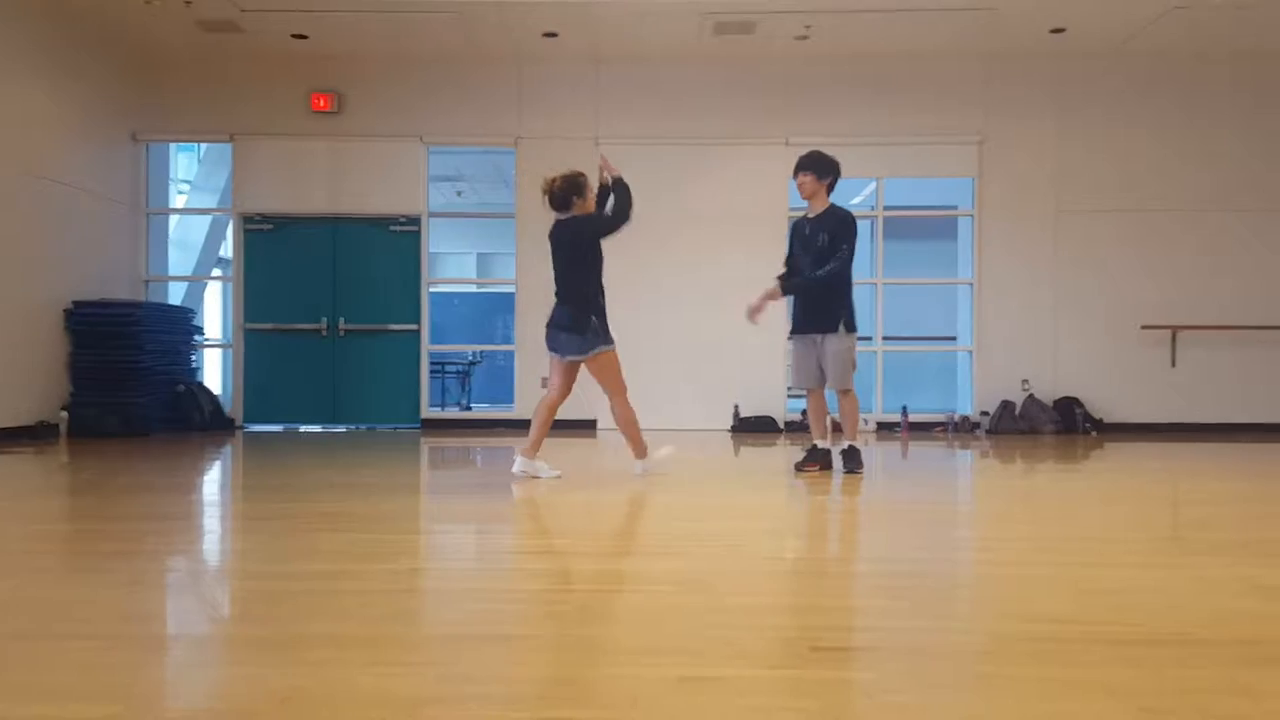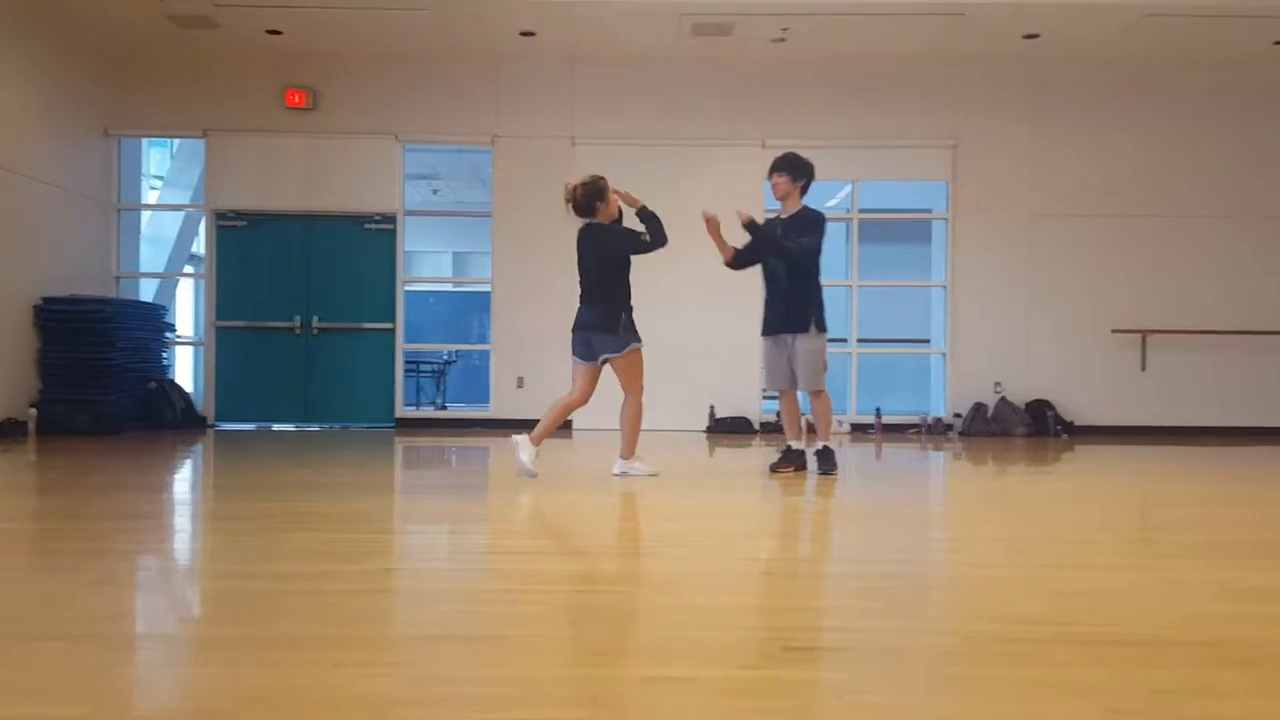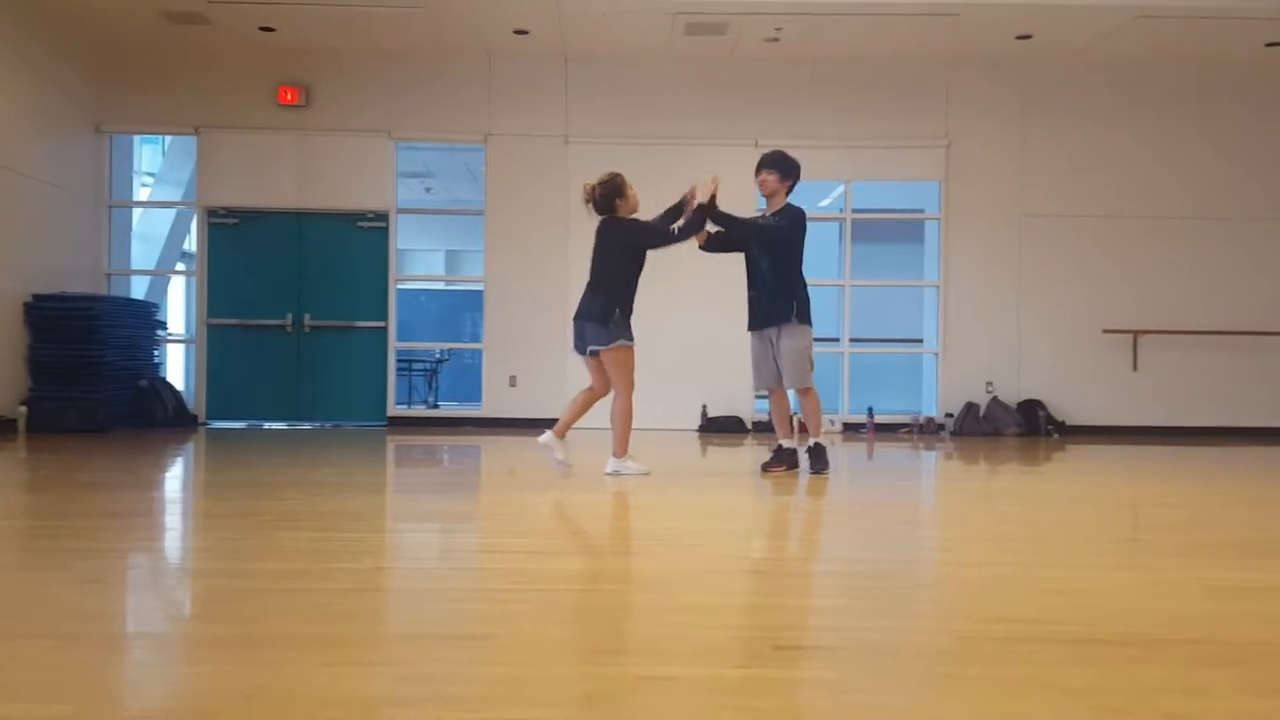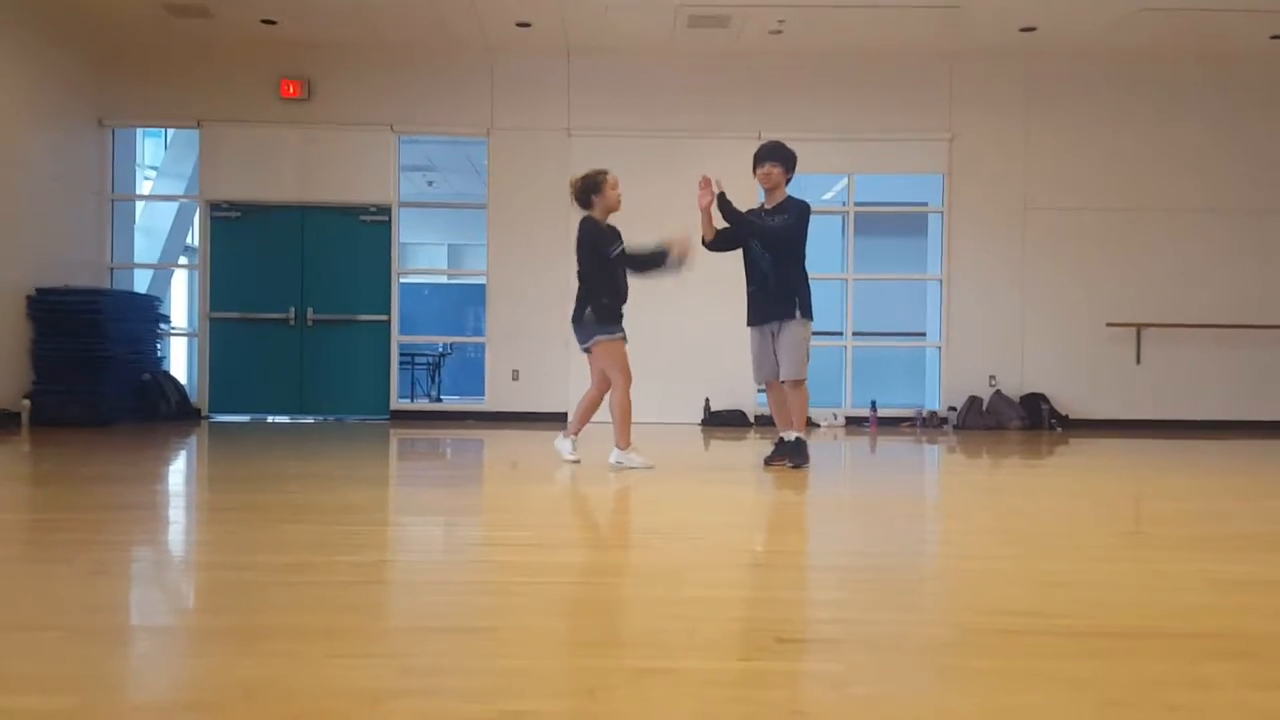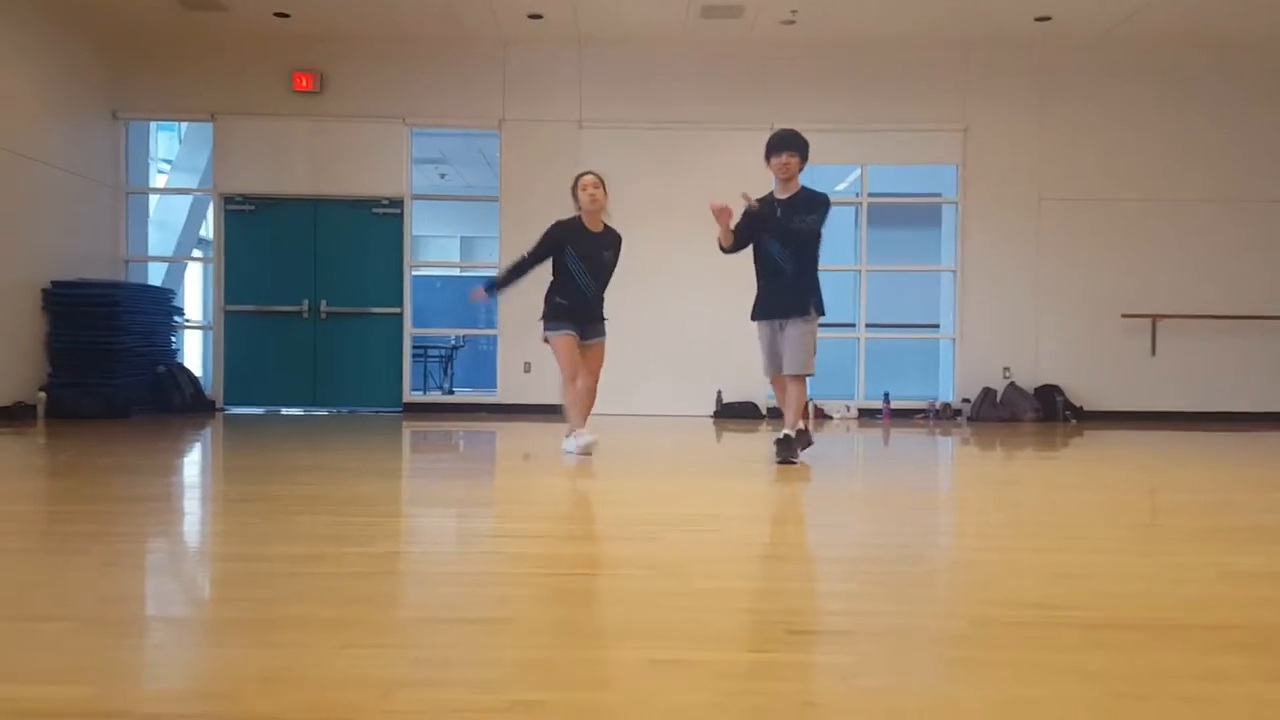
dt=0.3s
person 1, frame 1
left shoulder: (843, 220)
right shoulder: (798, 227)
left elbow: (837, 270)
left wrist: (788, 287)
right wrist: (765, 298)
left hip: (835, 318)
right hip: (803, 319)
left knee: (843, 386)
right knee: (811, 387)
left ankle: (851, 448)
right ankle: (820, 449)
person 1, frame 2
left shoulder: (813, 220)
right shoulder: (770, 227)
left elbow: (798, 255)
right elbow: (739, 261)
left wrist: (753, 230)
right wrist: (717, 238)
left hip: (806, 318)
right hip: (775, 319)
left knee: (815, 387)
right knee: (784, 388)
left ankle: (825, 449)
right ankle: (795, 450)
person 1, frame 3
left shoulder: (794, 217)
right shoulder: (754, 226)
left elbow: (750, 231)
right elbow: (711, 243)
left wrist: (711, 210)
left hip: (791, 313)
right hip: (761, 315)
left knee: (801, 384)
right knee: (772, 386)
left ankle: (816, 446)
right ankle: (786, 448)
person 1, frame 4
left shoulder: (797, 210)
right shoulder: (751, 218)
left elbow: (769, 233)
right elbow: (714, 242)
left wrist: (723, 205)
right wrist: (704, 211)
left hip: (792, 307)
right hip: (760, 310)
left knee: (794, 377)
right knee: (771, 380)
left ankle: (799, 439)
right ankle: (786, 440)
person 1, frame 5
left shoulder: (816, 202)
right shoulder: (757, 208)
left elbow: (802, 235)
right elbow: (733, 245)
left wrist: (762, 219)
right wrist: (724, 229)
left hip: (802, 302)
right hip: (767, 304)
left knee: (796, 372)
right knee: (776, 375)
left ankle: (788, 436)
right ankle: (800, 429)
person 2, frame 1
left shoulder: (561, 230)
right shoulder: (579, 230)
left elbow: (598, 220)
right elbow: (622, 215)
left wrist: (605, 184)
right wrist: (616, 179)
left hip: (562, 322)
right hip: (586, 324)
left knee: (556, 393)
right knee: (617, 393)
left ankle: (527, 458)
right ankle: (641, 456)
person 2, frame 2
left shoulder: (589, 235)
right shoulder: (611, 237)
right elbow: (658, 239)
left wrist: (623, 209)
right wrist: (639, 207)
left hip: (586, 323)
right hip: (613, 323)
left knee: (578, 395)
right knee: (633, 393)
left ankle: (529, 441)
right ankle: (627, 460)
person 2, frame 3
left shoulder: (612, 229)
right shoulder: (627, 229)
left elbow: (658, 227)
right elbow: (677, 233)
left wrist: (685, 205)
right wrist: (699, 207)
left hip: (590, 316)
right hip: (609, 318)
left knee: (599, 386)
right knee: (624, 389)
left ankle: (556, 435)
right ankle: (619, 458)
person 2, frame 4
left shoulder: (605, 231)
right shoulder: (592, 230)
left elbow: (630, 263)
right elbow: (631, 261)
left wrist: (670, 254)
right wrist: (669, 253)
left hip: (602, 316)
right hip: (594, 316)
left knee: (601, 385)
right knee: (621, 380)
left ankle: (567, 438)
right ankle: (622, 450)
person 2, frame 5
left shoulder: (613, 239)
right shoulder: (563, 231)
right elbow: (529, 261)
right wrist: (492, 288)
left hip: (592, 317)
right hip: (561, 314)
left knee: (591, 380)
right knee: (569, 375)
left ankle: (573, 437)
right ankle: (578, 432)
